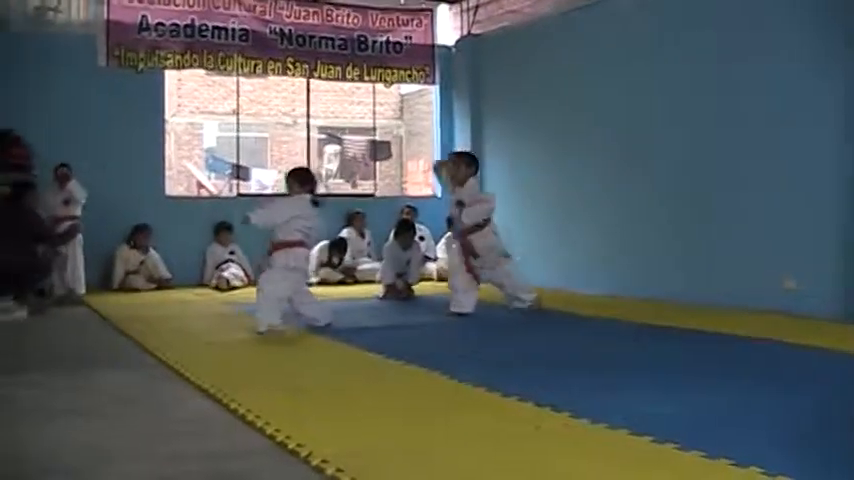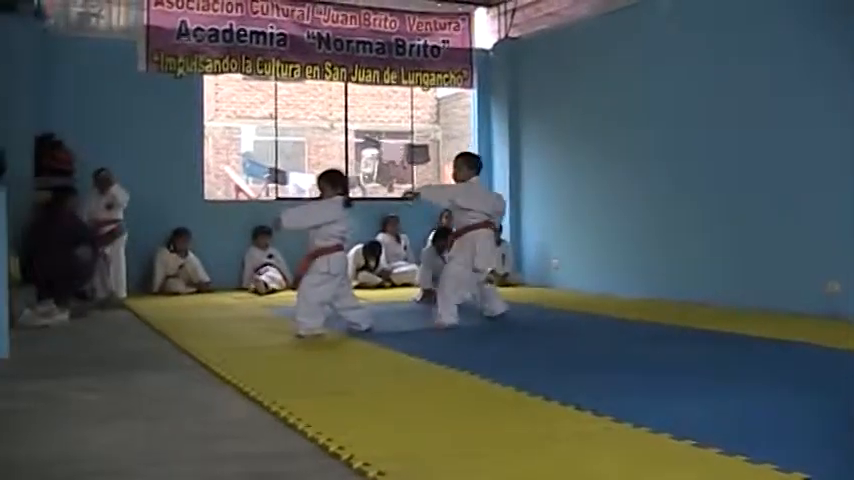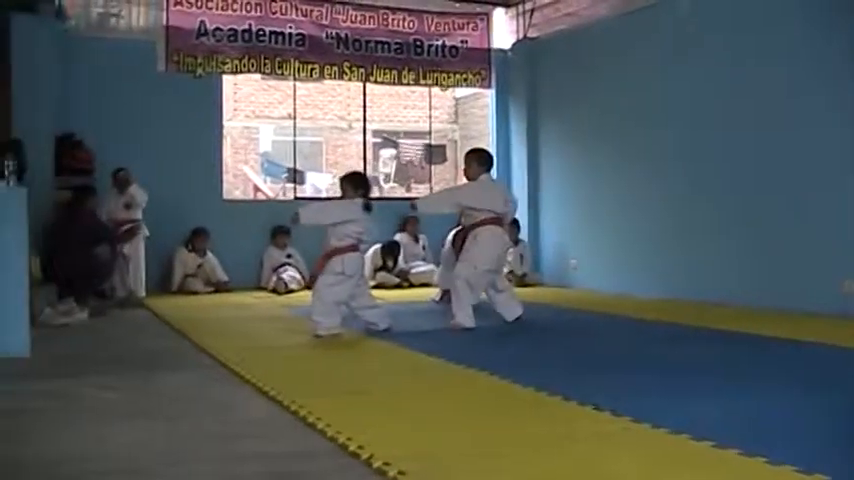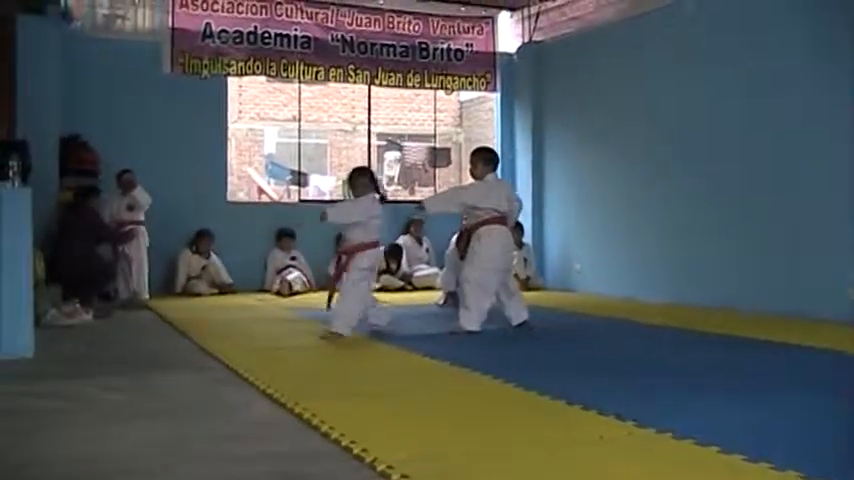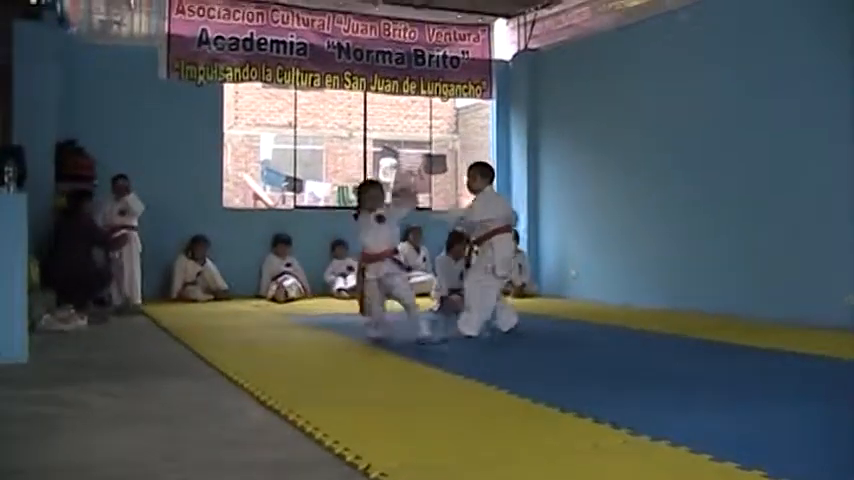
dt=0.4s
person 1, frame 1
left shoulder: (471, 189)
right shoulder: (456, 186)
left elbow: (488, 204)
left wrist: (464, 215)
right wrist: (445, 167)
left hip: (481, 237)
right hip: (466, 239)
left knee: (501, 273)
right knee: (457, 271)
left ankle: (528, 299)
right ankle: (461, 306)
person 1, frame 2
left shoulder: (465, 189)
right shoulder: (484, 192)
left elbow: (441, 192)
right elbow: (499, 204)
left wrist: (419, 192)
right wrist: (491, 224)
left hip: (474, 241)
right hip: (480, 239)
left knee: (450, 277)
right knee: (477, 279)
left ankle: (446, 319)
right ankle: (498, 310)
person 1, frame 3
left shoulder: (471, 189)
right shoulder: (497, 188)
left elbow: (447, 198)
right elbow: (510, 206)
left wrist: (419, 204)
left hip: (483, 237)
right hip: (497, 236)
left knee: (461, 276)
right knee: (493, 278)
left ankle: (463, 320)
right ankle: (514, 313)
person 1, frame 4
left shoulder: (477, 188)
right shoulder: (504, 187)
left elbow: (453, 197)
right elbow: (515, 207)
left wrist: (426, 204)
left hip: (486, 237)
right hip: (501, 235)
left knee: (471, 278)
right knee: (503, 279)
left ankle: (470, 323)
right ankle: (520, 317)
person 1, frame 5
left shoulder: (484, 199)
right shoulder: (497, 199)
left elbow: (468, 218)
right elbow: (512, 217)
left hip: (494, 247)
right hip: (494, 247)
left knee: (475, 284)
right knee: (488, 288)
left ankle: (468, 329)
right ankle: (507, 322)
person 2, frame 1
left shoulder: (298, 204)
right shoulder: (305, 206)
left elbow: (273, 212)
left wrist: (252, 217)
left hip: (289, 255)
right hip: (294, 254)
left knee: (270, 285)
right knee: (296, 291)
left ankle: (268, 323)
right ankle: (320, 318)
person 2, frame 2
left shoulder: (331, 207)
right shoulder: (337, 207)
left elbow: (306, 214)
left wrist: (283, 219)
left hip: (327, 260)
right hip: (334, 258)
left knee: (310, 291)
right knee: (342, 295)
left ankle: (310, 327)
right ankle: (362, 322)
person 2, frame 3
left shoulder: (348, 208)
right shoulder: (361, 211)
left elbow: (322, 210)
right elbow: (364, 236)
left wrist: (301, 214)
left hip: (342, 260)
right hip: (352, 258)
left knee: (324, 291)
right knee: (359, 294)
left ankle: (327, 327)
right ankle: (380, 321)
person 2, frame 4
left shoulder: (371, 203)
right shoulder: (358, 203)
left elbow: (345, 211)
left wrist: (328, 214)
left hip: (364, 256)
right hip: (354, 255)
left knee: (352, 292)
right knee: (361, 293)
left ankle: (340, 328)
right ankle: (379, 321)
person 2, frame 5
left shoulder: (390, 211)
right shoulder: (361, 220)
left elbow: (409, 203)
left wrist: (402, 194)
right wrist: (363, 259)
left hip: (390, 264)
right hip: (371, 267)
left knee: (405, 297)
right knee: (372, 303)
left ankle: (423, 331)
right ankle: (377, 330)
person 3, frame 1
right shoulder: (27, 215)
right elbow: (52, 240)
right wrist: (71, 232)
right hip: (15, 264)
right knee: (44, 266)
right ankle: (20, 304)
person 3, frame 2
left shoulder: (43, 216)
right shoulder: (68, 218)
right elbow: (94, 241)
right wrist: (113, 234)
left hip: (34, 269)
right hip: (54, 270)
left ankle: (45, 301)
right ankle: (61, 306)
person 3, frame 3
left shoulder: (64, 214)
right shoulder: (87, 216)
right elbow: (113, 239)
right wrist: (131, 232)
left hip: (54, 269)
right hip: (76, 269)
right knee: (105, 267)
left ankle: (66, 299)
right ankle: (81, 304)
person 3, frame 4
left shoulder: (68, 213)
right shoulder: (89, 215)
right elbow: (114, 238)
right wrist: (129, 234)
right hip: (79, 269)
right knee: (109, 268)
left ankle: (71, 300)
right ankle: (85, 305)
person 3, frame 5
left shoulder: (63, 219)
right shoulder: (84, 220)
right elbow: (108, 244)
right wrist: (122, 240)
right hip: (74, 274)
right knee: (104, 275)
left ankle: (66, 305)
right ankle: (80, 310)
person 4, frame 1
left shoulder: (75, 190)
right shoulder: (50, 193)
left elbow: (81, 197)
right elbow: (45, 212)
left wrist: (70, 181)
right wrist: (52, 220)
right hip: (56, 231)
left knee: (74, 261)
right knee: (57, 262)
left ankle: (77, 291)
right ankle: (60, 291)
person 4, frame 2
left shoulder: (116, 194)
right shoulder: (92, 198)
left elbow: (124, 200)
right elbow: (87, 217)
left wrist: (112, 186)
right wrist: (94, 225)
right hip: (98, 235)
left knee: (116, 265)
right knee: (99, 266)
left ankle: (118, 294)
right ankle: (101, 294)
person 4, frame 3
left shoulder: (135, 194)
right shoulder: (111, 198)
left elbow: (143, 200)
right elbow: (106, 217)
left wrist: (131, 185)
right wrist: (113, 225)
left knee: (135, 264)
right knee: (119, 265)
left ankle: (137, 293)
right ankle: (121, 293)
person 4, frame 4
left shoulder: (138, 196)
right shoulder: (114, 200)
left elbow: (147, 203)
right elbow: (108, 218)
left wrist: (135, 188)
right wrist: (116, 226)
left hip: (136, 234)
left knee: (138, 265)
right knee: (122, 266)
left ankle: (141, 295)
right ankle: (124, 295)
person 4, frame 5
left shoulder: (131, 201)
right shoulder: (108, 205)
left elbow: (139, 210)
right elbow: (102, 224)
left wrist: (129, 194)
right wrist: (109, 230)
left hip: (129, 239)
left knee: (131, 270)
right knee: (115, 271)
left ankle: (134, 300)
right ankle: (117, 300)
